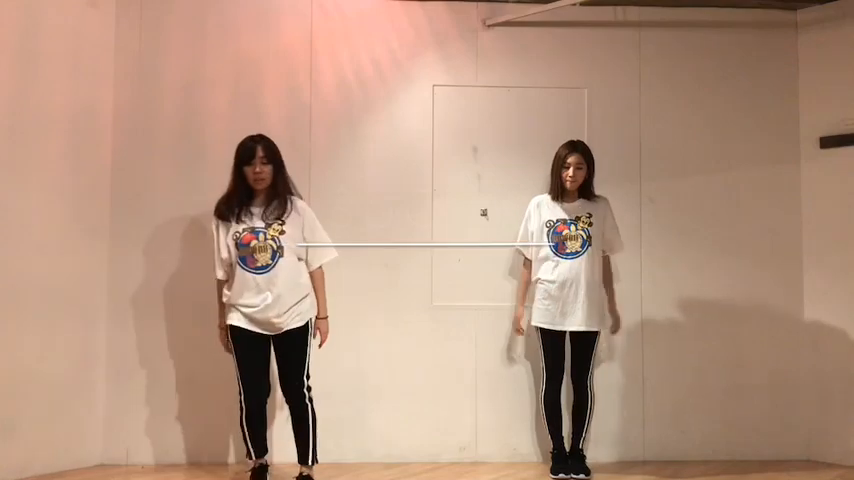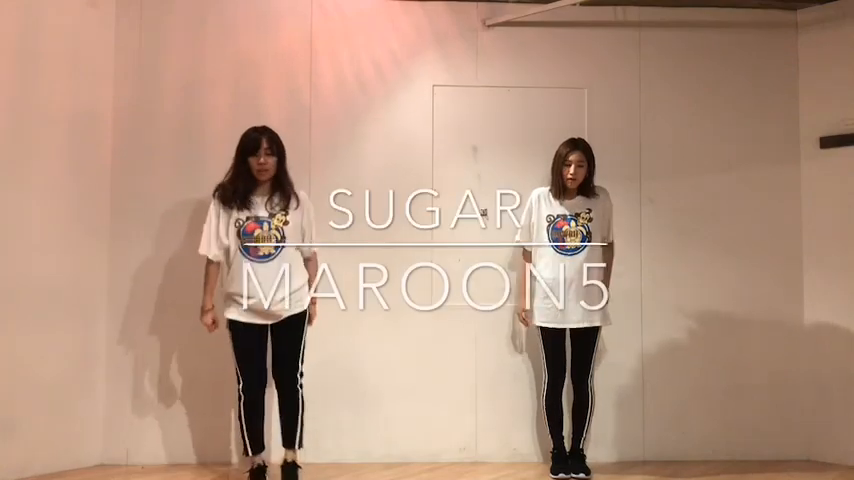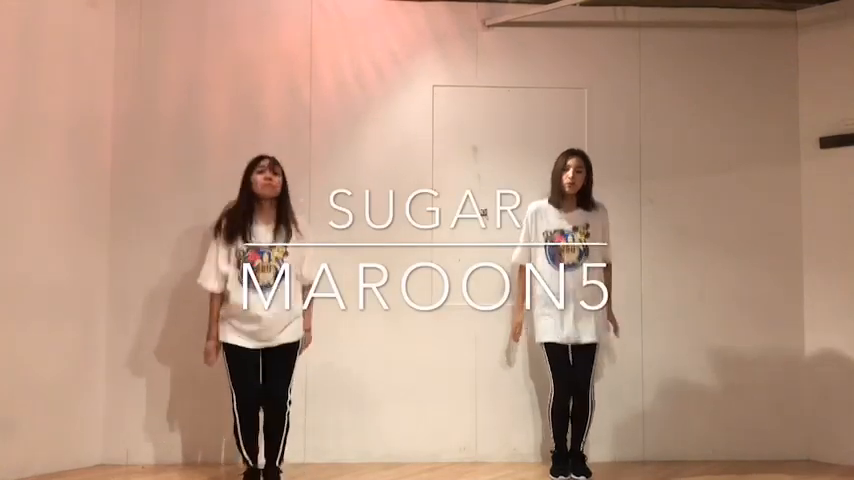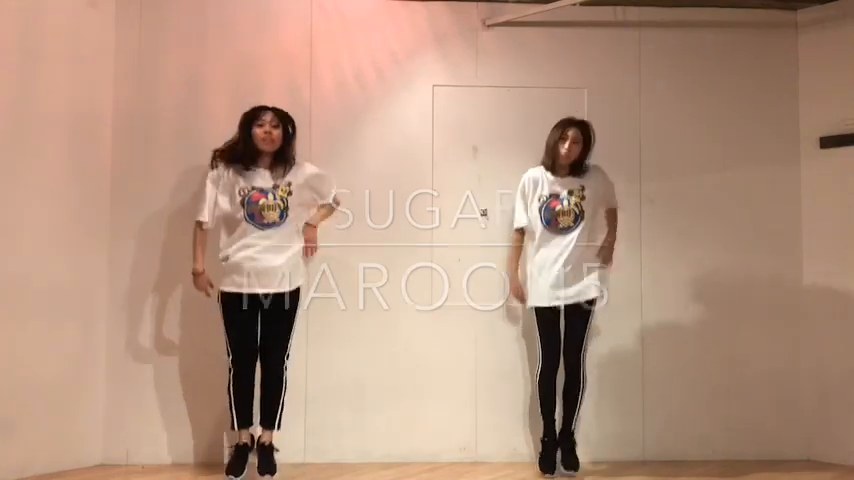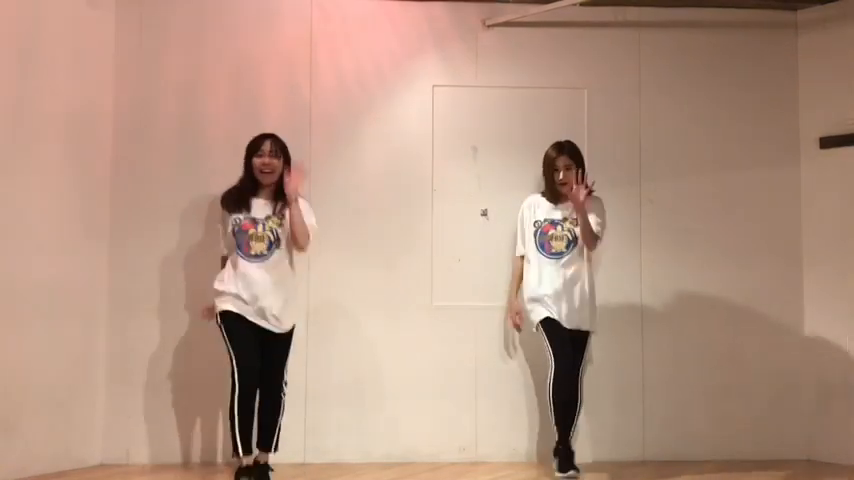
dt=0.3s
person 1, frame 1
left shoulder: (295, 209)
right shoulder: (227, 214)
left elbow: (314, 265)
right elbow: (223, 274)
left wrist: (322, 314)
right wrist: (223, 321)
left hip: (293, 317)
right hip: (245, 319)
left knee: (297, 393)
right knee: (252, 395)
person 1, frame 2
left shoulder: (296, 200)
right shoulder: (225, 201)
left elbow: (309, 254)
right elbow: (214, 256)
left wrist: (312, 298)
right wrist: (208, 304)
left hip: (290, 306)
right hip: (243, 310)
left knee: (288, 380)
right knee: (250, 386)
person 1, frame 3
left shoulder: (294, 228)
right shoulder: (229, 228)
left elbow: (306, 281)
right elbow: (215, 285)
left wrist: (307, 321)
right wrist: (210, 335)
left hip: (282, 333)
right hip: (238, 333)
left knee: (276, 402)
right knee: (245, 404)
person 1, frame 4
left shoulder: (300, 174)
right shoulder: (225, 171)
left elbow: (331, 200)
right elbow: (204, 219)
left wrist: (313, 224)
right wrist: (198, 264)
left hip: (284, 281)
right hip: (238, 281)
left knee: (275, 361)
right knee: (241, 360)
left ankle: (266, 440)
right ankle: (243, 440)
person 1, frame 5
left shoulder: (294, 205)
right shoulder: (233, 203)
left elbow: (302, 243)
left wrist: (293, 196)
right wrist: (217, 295)
left hip: (277, 309)
right hip: (236, 305)
left knee: (273, 386)
right knee: (245, 376)
person 2, frame 1
left shoulder: (600, 207)
right shoulder: (539, 205)
left elbow: (605, 259)
right elbow: (528, 260)
left wrist: (612, 305)
right wrist: (520, 306)
left hip: (588, 309)
right hip: (549, 309)
left knee: (582, 382)
right knee: (553, 381)
left ankle: (577, 452)
right ankle: (558, 452)
person 2, frame 2
left shoulder: (601, 199)
right shoulder: (539, 199)
left elbow: (607, 246)
right elbow: (528, 253)
left wrist: (604, 288)
right wrist: (523, 298)
left hip: (588, 306)
right hip: (549, 305)
left knee: (582, 380)
right knee: (554, 380)
left ankle: (577, 452)
right ankle: (558, 451)
person 2, frame 3
left shoulder: (597, 213)
right shoulder: (536, 212)
left elbow: (604, 264)
right elbow: (524, 263)
left wrist: (608, 307)
right wrist: (519, 312)
left hip: (587, 316)
right hip: (549, 315)
left knee: (583, 390)
right knee: (562, 389)
person 2, frame 4
left shoulder: (594, 177)
right shoulder: (533, 178)
left elbow: (611, 211)
right elbow: (520, 228)
left wrist: (608, 245)
right wrist: (513, 273)
left hip: (582, 282)
right hip: (544, 284)
left knee: (574, 362)
right knee: (549, 362)
left ankle: (567, 438)
right ankle: (549, 439)
person 2, frame 5
left shoulder: (591, 204)
right shoulder: (531, 206)
left elbow: (592, 244)
right elbow: (522, 255)
left wrist: (580, 208)
right wrist: (514, 298)
left hip: (578, 304)
right hip: (542, 301)
left knee: (572, 376)
right knee: (560, 366)
left ankle: (563, 449)
right ankle: (564, 442)
